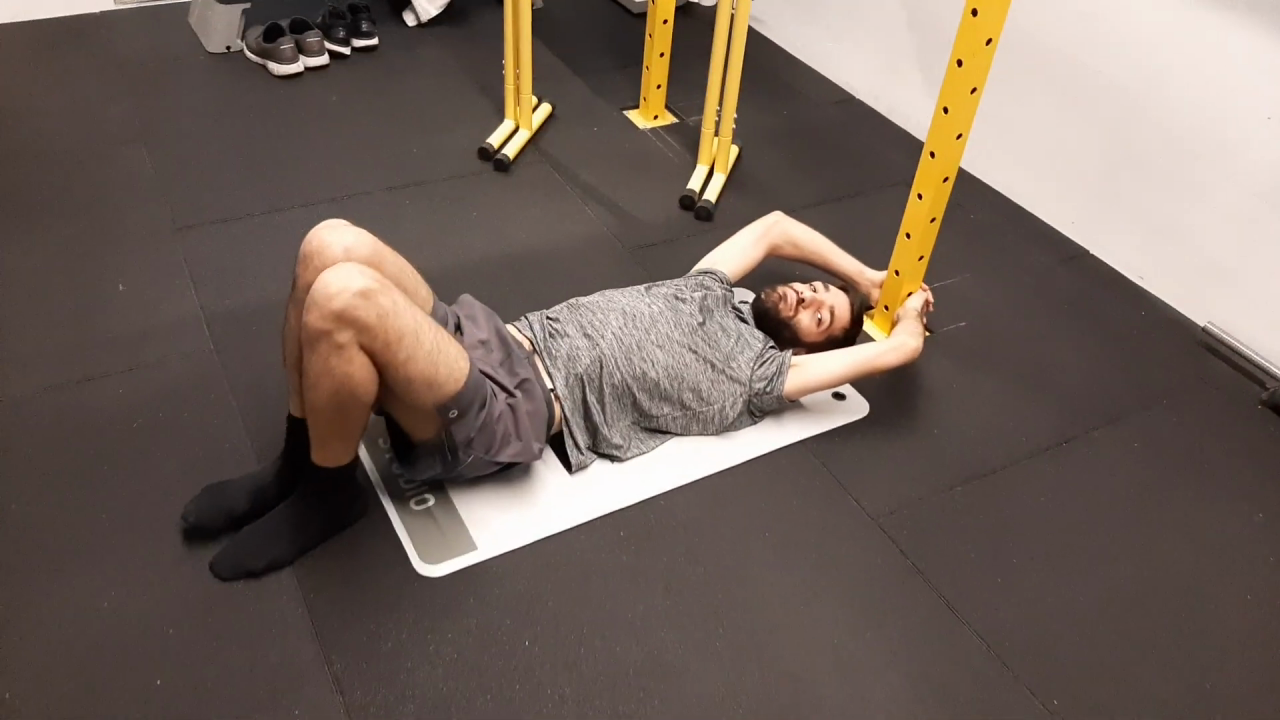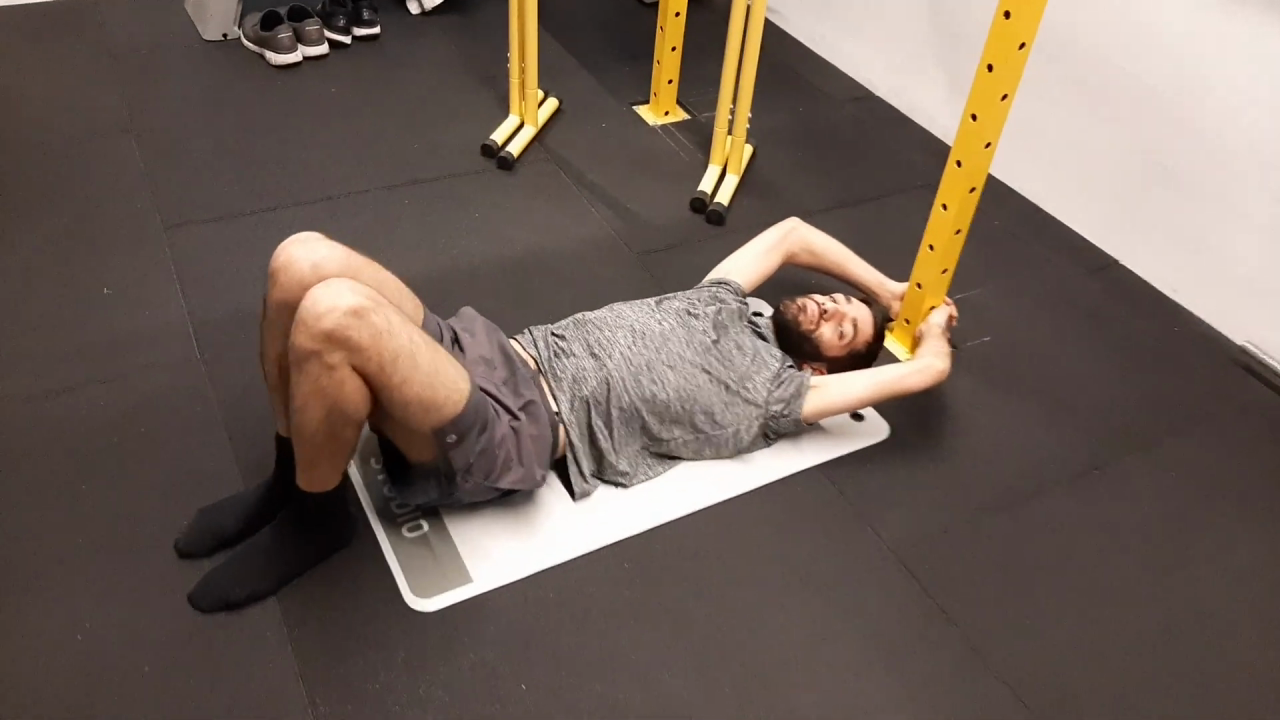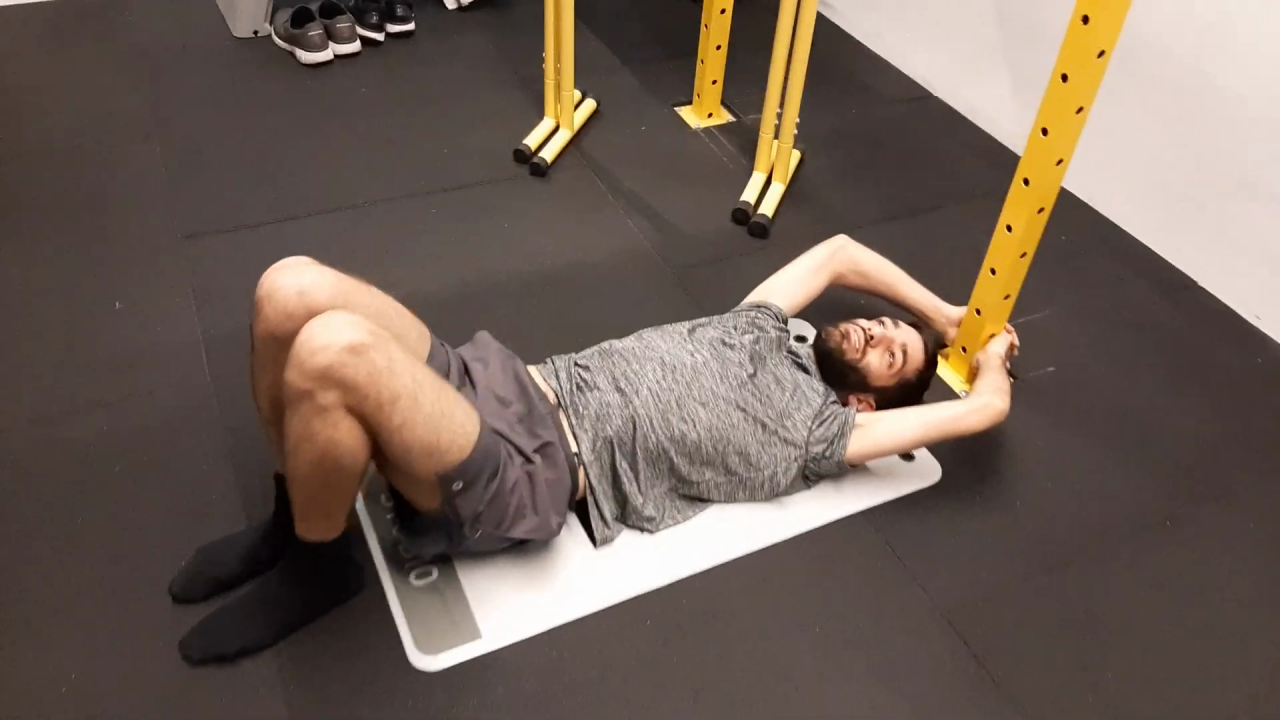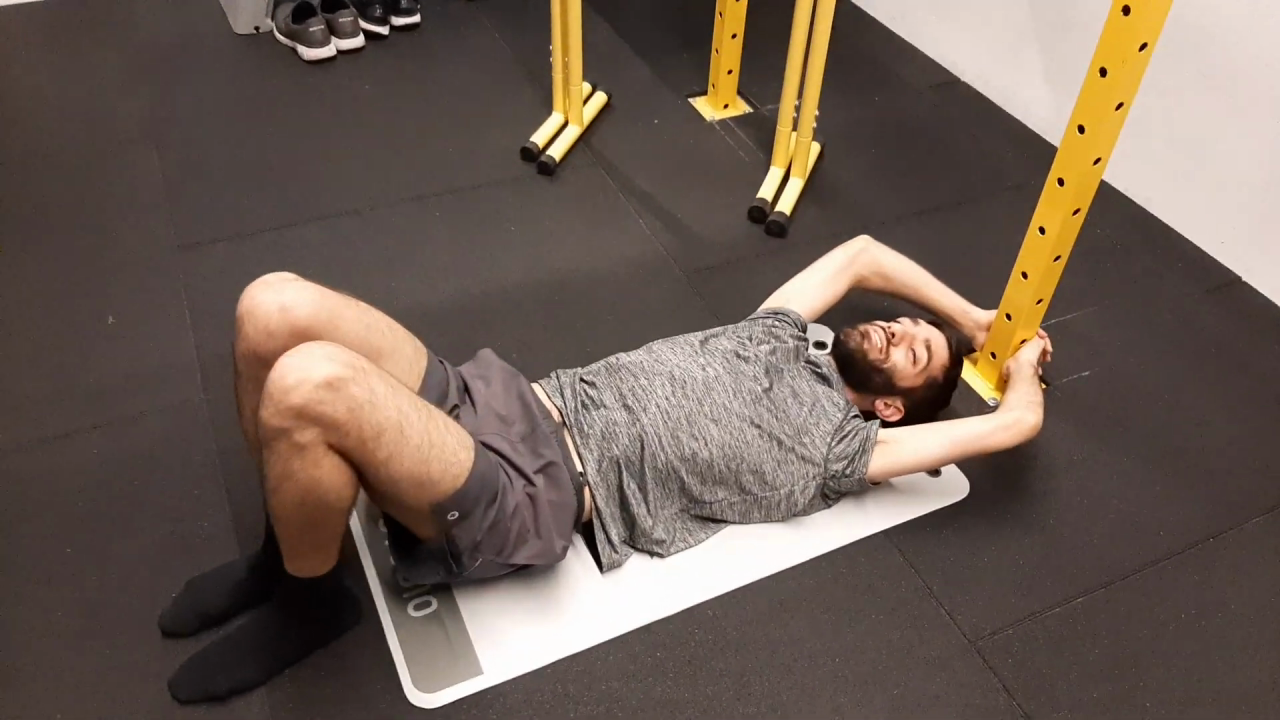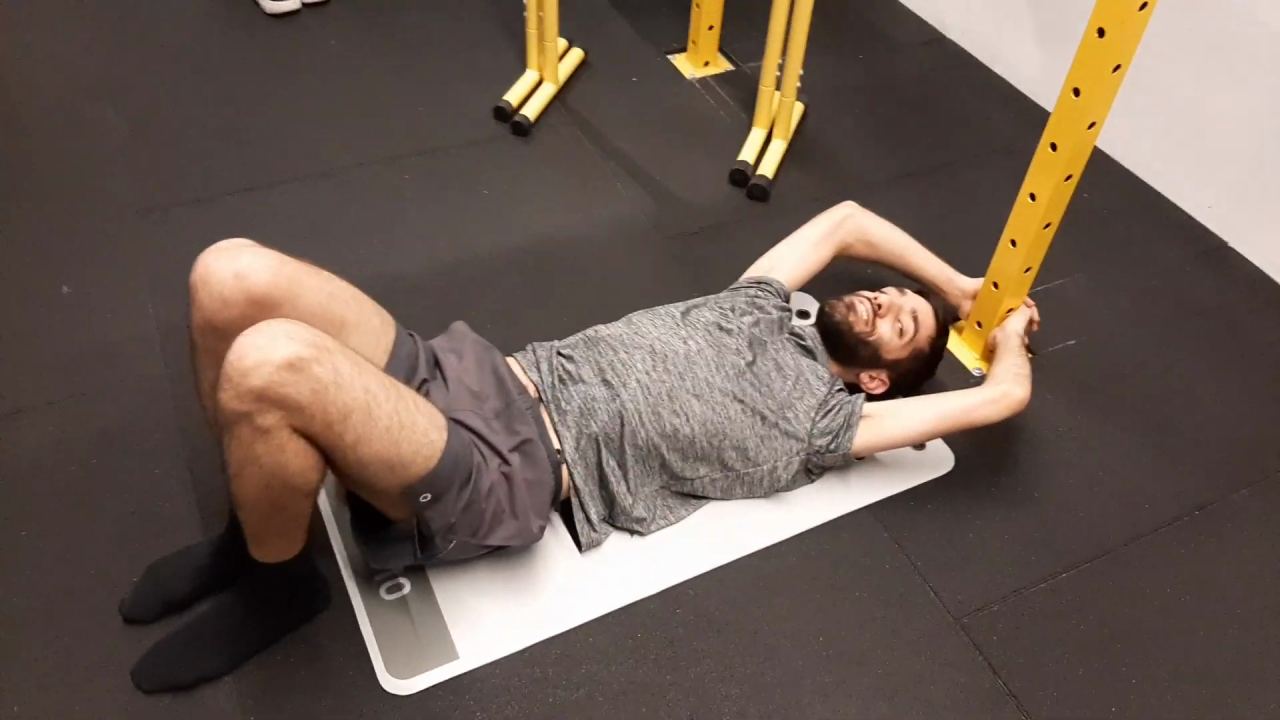
dt=0.3s
person 1, frame 1
left shoulder: (759, 376)
right shoulder: (711, 295)
left elbow: (898, 348)
right elbow: (774, 227)
right wrist: (870, 278)
left hip: (503, 414)
right hip: (497, 341)
left knee: (343, 298)
right knee: (334, 246)
left ankle: (327, 491)
right ankle: (297, 461)
person 1, frame 2
left shoulder: (779, 396)
right shoulder: (724, 307)
left elbow: (925, 370)
right elbow: (792, 232)
right wrist: (892, 289)
left hip: (506, 436)
right hip: (493, 355)
left knee: (334, 315)
right knee: (301, 263)
left ankle: (312, 517)
right ankle: (290, 478)
person 1, frame 3
left shoulder: (820, 432)
right shoulder: (762, 333)
left elbow: (985, 408)
right elbow: (839, 250)
right wrist: (946, 314)
left hip: (522, 477)
right hip: (512, 385)
left knee: (331, 351)
right knee: (292, 291)
left ankle: (314, 566)
right ankle: (292, 518)
person 1, frame 4
left shoulder: (842, 447)
right shoulder: (780, 339)
left elbow: (1014, 421)
right elbow: (862, 252)
right wrist: (977, 316)
left hip: (530, 497)
right hip: (511, 405)
left knee: (310, 385)
right knee: (275, 311)
left ankle: (308, 601)
right ankle: (283, 554)
person 1, frame 5
left shoulder: (826, 420)
right shoulder: (760, 310)
left elbow: (1001, 395)
right elbow: (846, 218)
right wrist: (962, 285)
left hip: (506, 472)
right hip: (490, 377)
left knee: (269, 367)
right knee: (231, 279)
left ankle: (273, 585)
right ankle: (249, 533)
